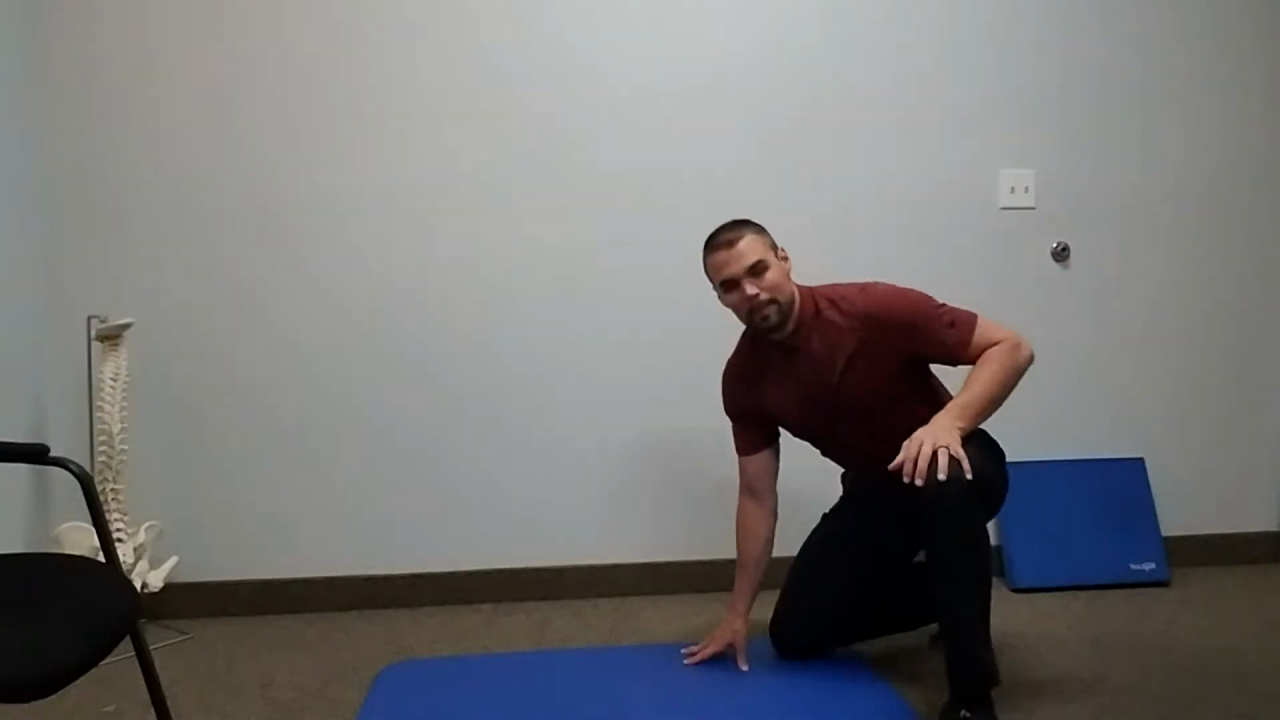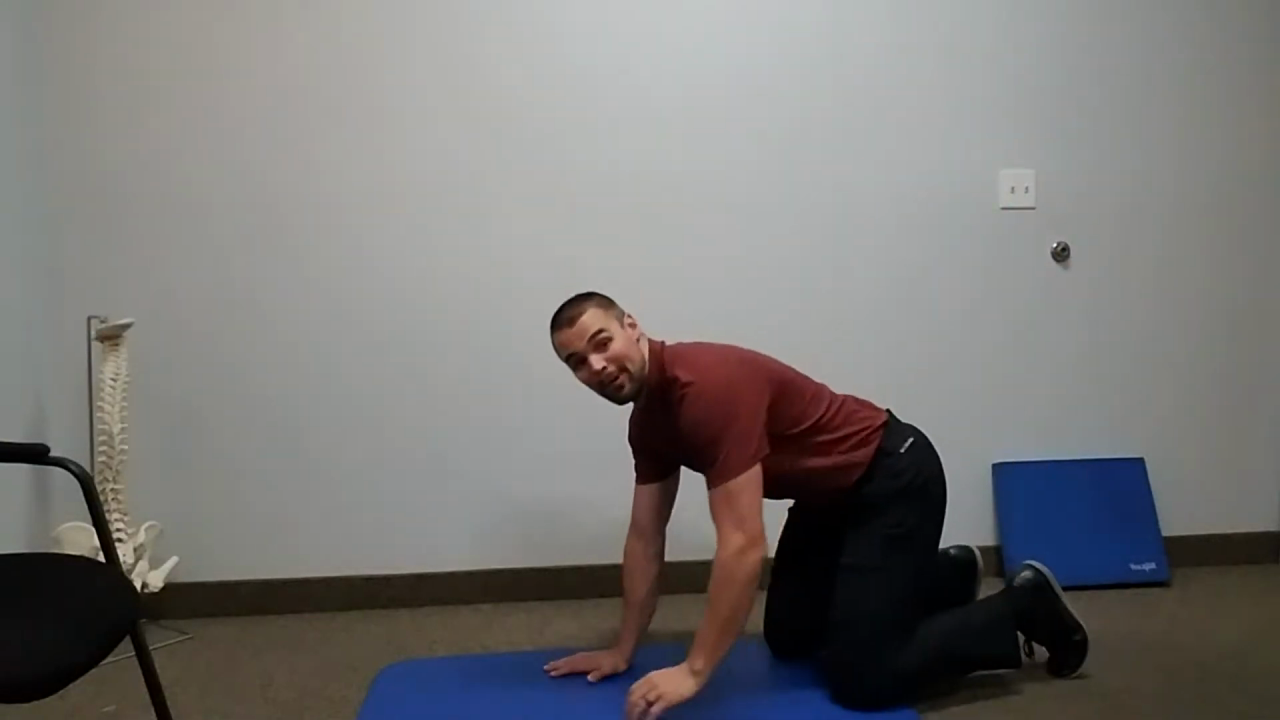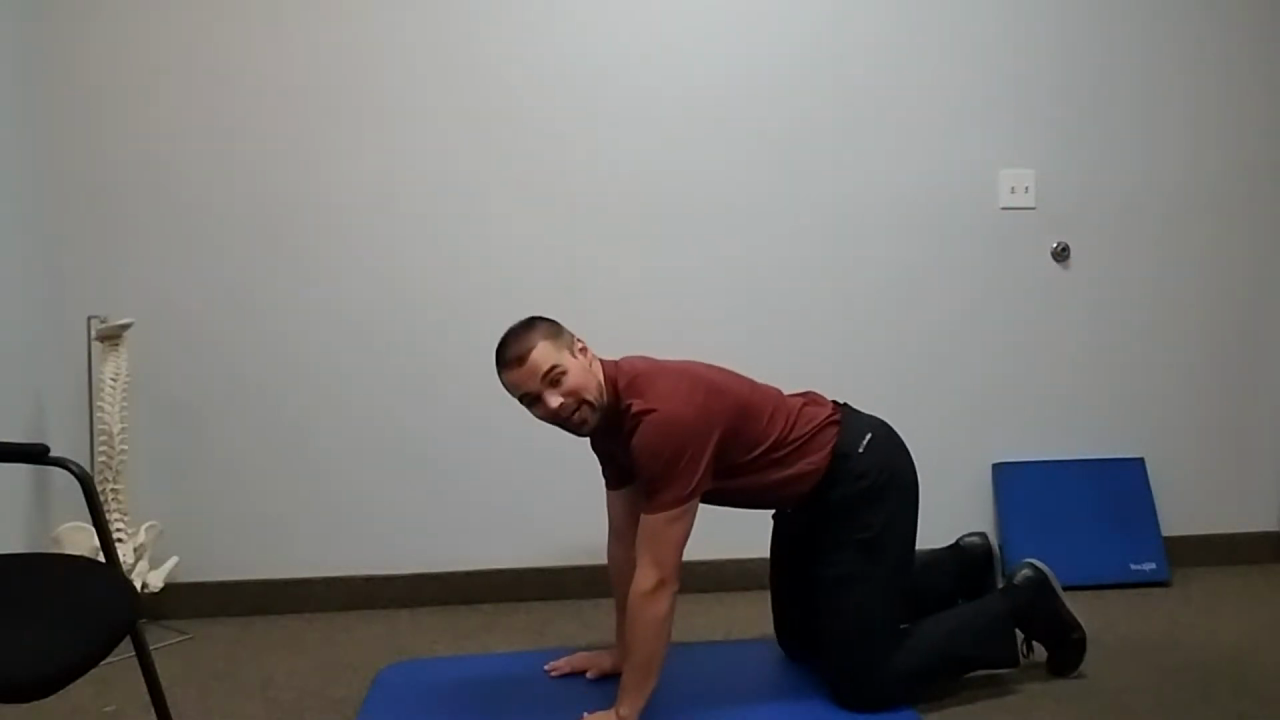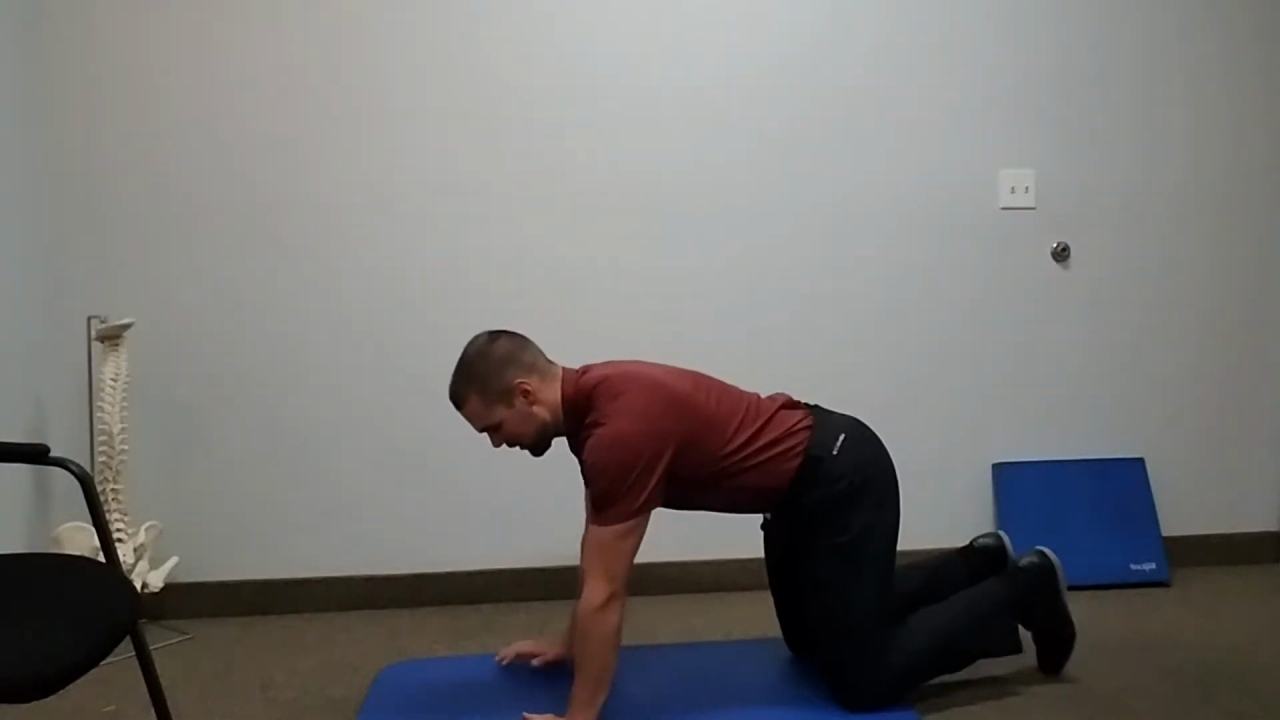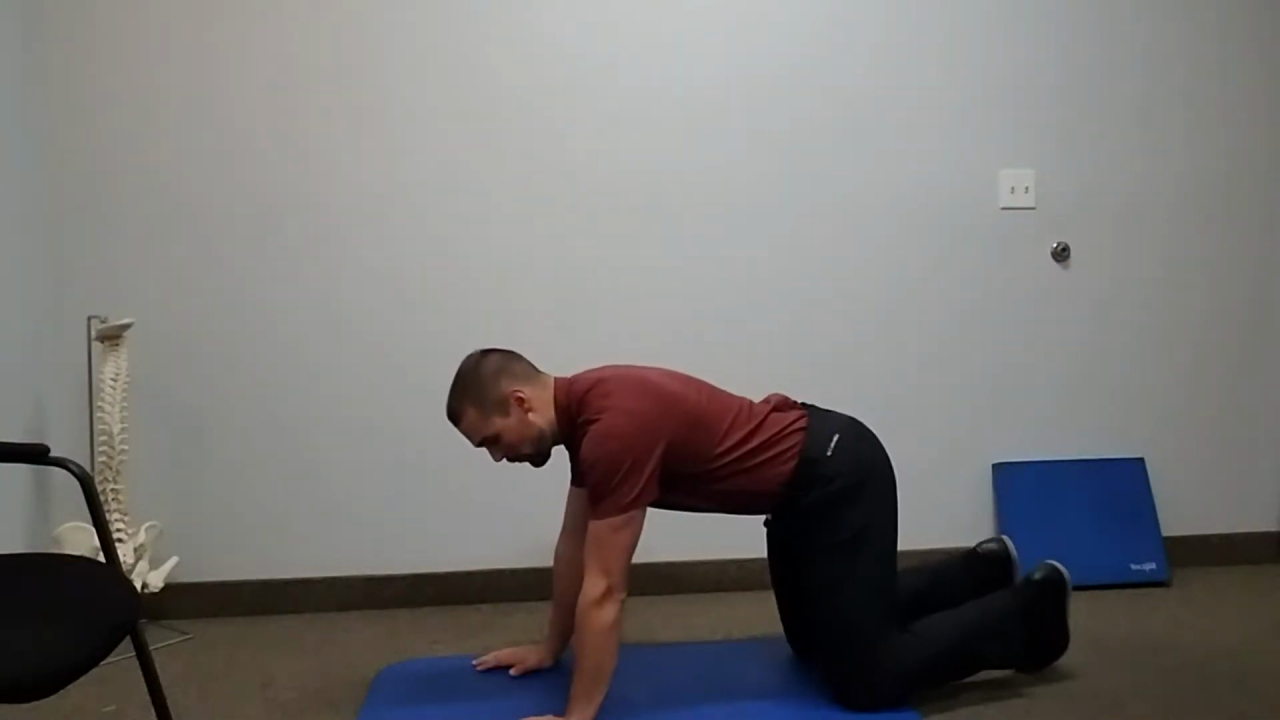
dt=1s
person 1, frame 1
left shoulder: (872, 310)
right shoulder: (742, 377)
left elbow: (1010, 347)
right elbow: (757, 496)
left wrist: (949, 423)
right wrist: (737, 615)
left hip: (950, 467)
right hip: (870, 491)
left knee: (940, 483)
right knee: (795, 634)
right ankle: (940, 589)
person 1, frame 2
left shoulder: (710, 388)
right shoulder: (647, 421)
left elbow: (743, 546)
right elbow: (645, 537)
left wrist: (694, 671)
right wrist: (622, 649)
left hip: (893, 483)
right hip: (828, 496)
right knee: (789, 640)
left ankle: (1021, 607)
right ankle: (944, 578)
person 1, frame 3
left shoulder: (663, 417)
right shoulder: (608, 410)
left elbow: (656, 582)
right elbow: (624, 543)
right wrist: (621, 650)
left hip: (863, 476)
right hip: (811, 486)
right knee: (801, 642)
left ankle: (1020, 604)
right ankle: (961, 568)
person 1, frame 4
left shoulder: (621, 428)
right shoulder: (590, 395)
left elbow: (604, 592)
right elbow: (600, 540)
right wrist: (569, 641)
left hip: (840, 478)
right hip: (803, 479)
right knee: (812, 639)
left ankle: (1019, 591)
right ankle: (976, 567)
person 1, frame 5
left shoulder: (612, 430)
right shoulder: (585, 407)
left elbow: (603, 591)
right elbow: (573, 547)
right wrist: (548, 647)
left hip: (837, 477)
right hip: (804, 478)
right knee: (813, 642)
left ankle: (1027, 606)
right ankle: (979, 573)
